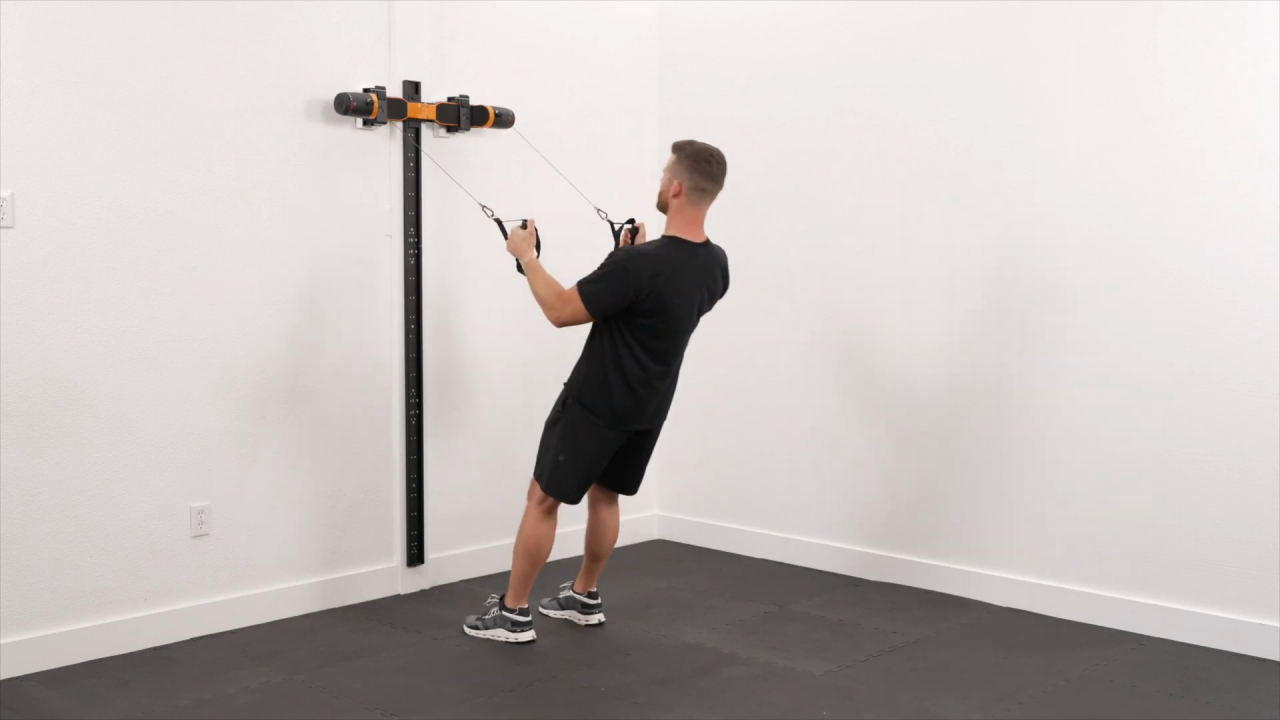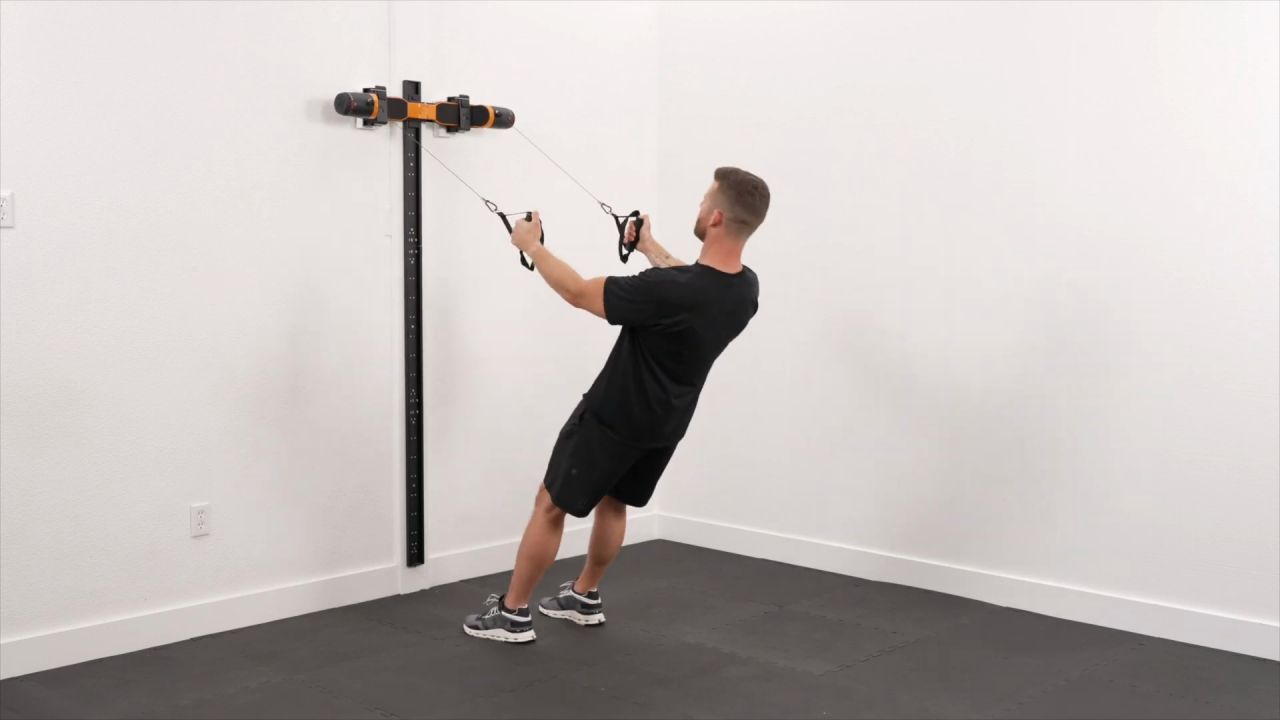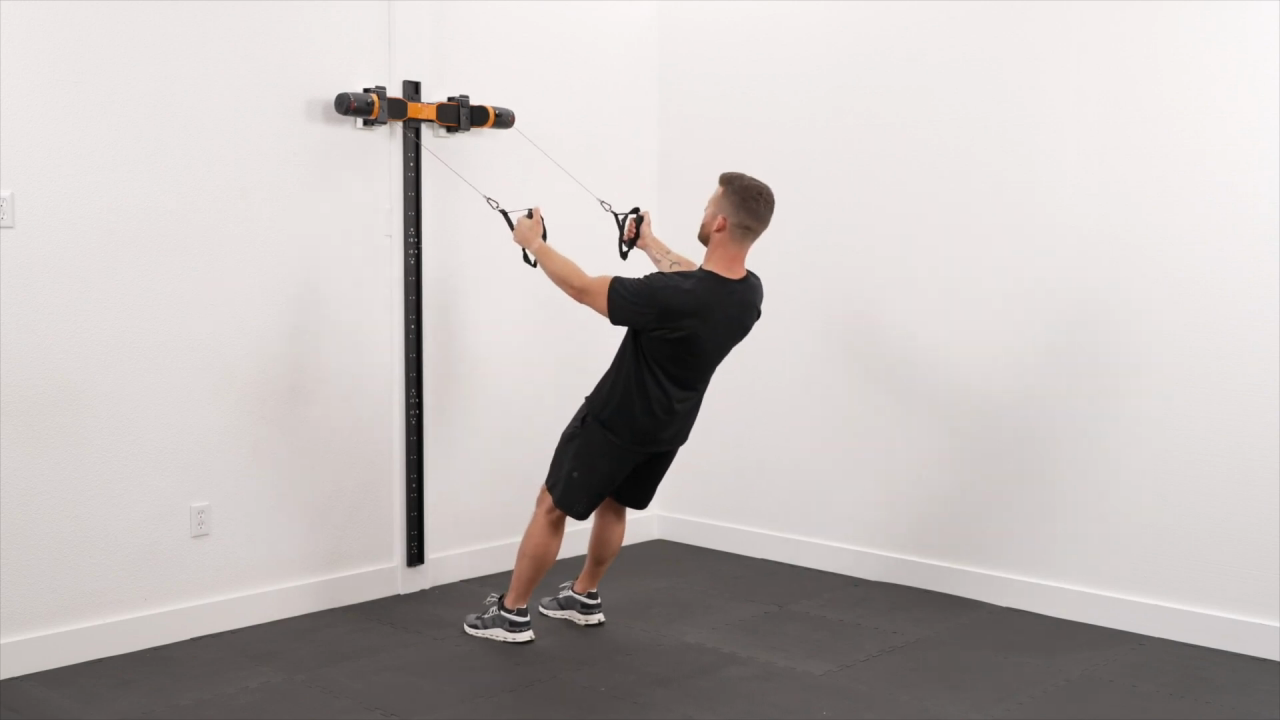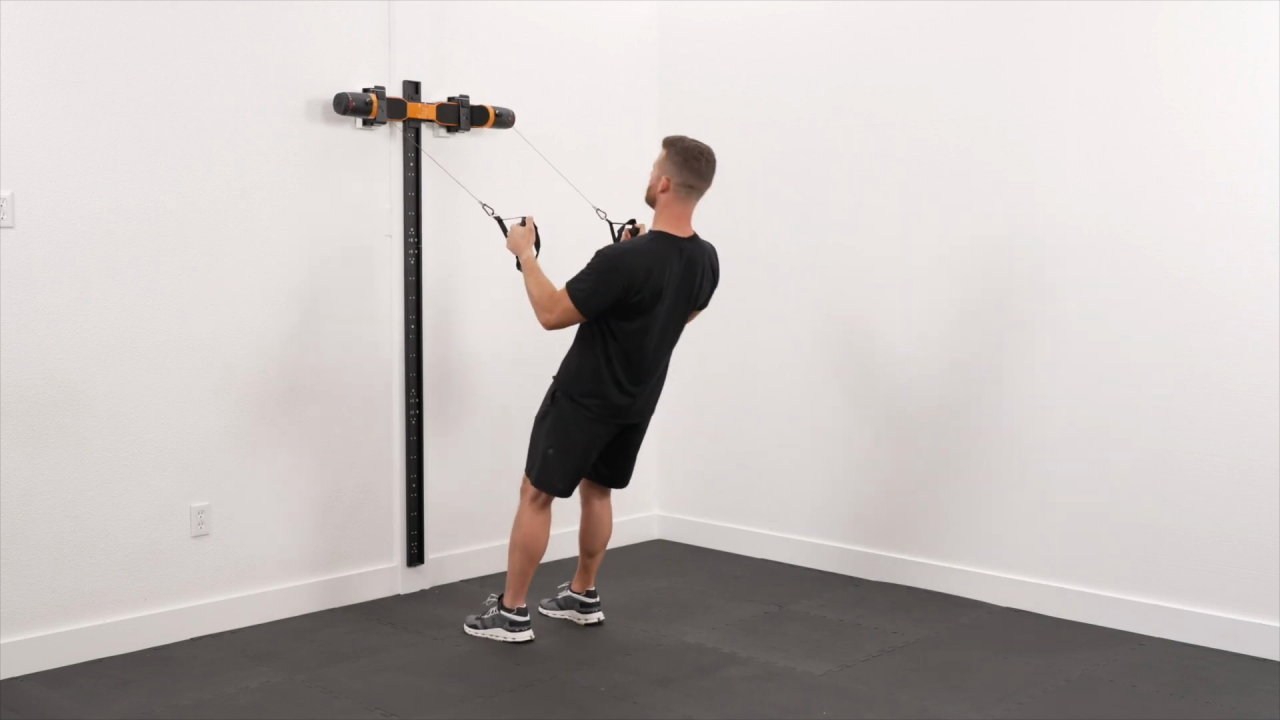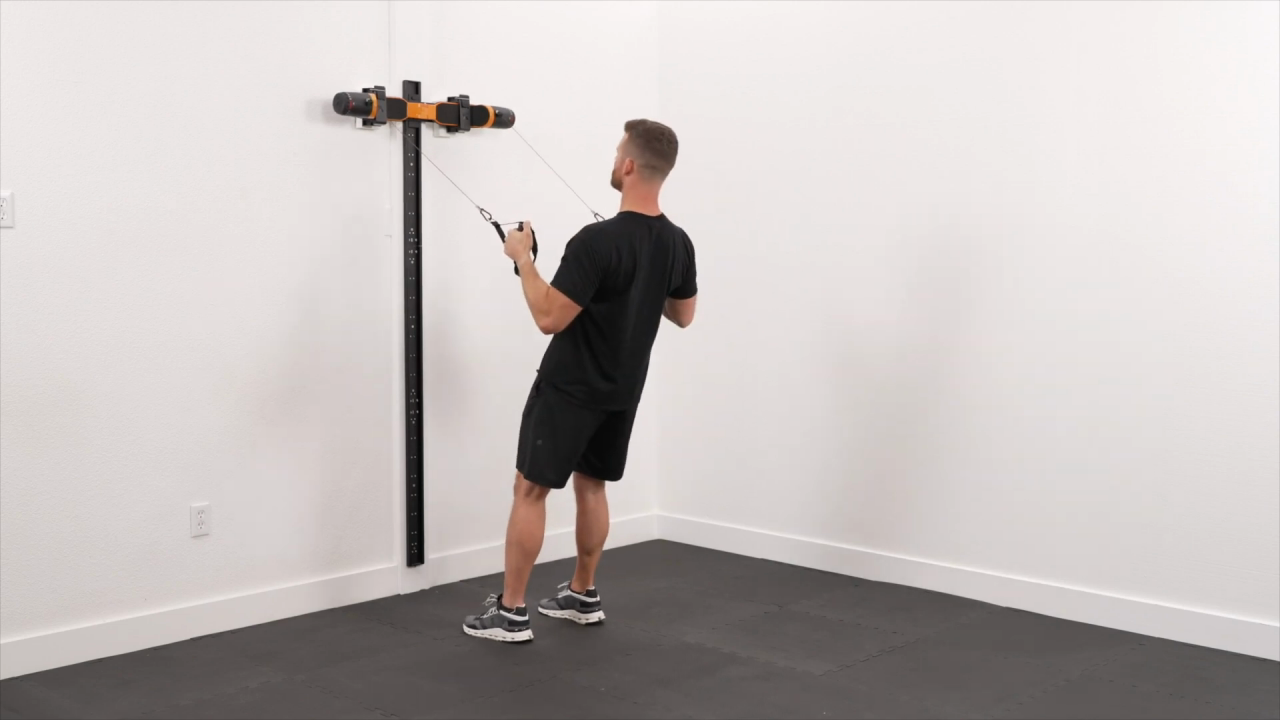
dt=0.5s
person 1, frame 1
left shoulder: (637, 264)
right shoulder: (716, 265)
left elbow: (561, 311)
left wrist: (526, 254)
left hip: (597, 403)
right hip: (649, 406)
left knee: (543, 498)
right knee: (604, 494)
left ankle: (512, 612)
right ankle: (584, 596)
person 1, frame 2
left shoulder: (667, 291)
right shoulder: (745, 289)
left elbow: (579, 293)
left wrist: (530, 245)
right wrist: (648, 245)
left hip: (615, 416)
right hip: (667, 422)
left knee: (551, 505)
right knee: (612, 501)
left ankle: (512, 612)
right ankle: (584, 597)
person 1, frame 3
left shoulder: (671, 298)
right shoulder: (749, 292)
left elbow: (583, 288)
left wrist: (533, 242)
right wrist: (649, 243)
left hip: (617, 421)
right hip: (669, 427)
left knee: (552, 507)
right knee: (612, 504)
left ankle: (511, 612)
right ankle: (584, 597)
person 1, frame 4
left shoulder: (623, 259)
right shoulder: (705, 260)
left elbow: (551, 314)
left wrist: (525, 252)
left hip: (584, 397)
right hip: (637, 401)
left knee: (536, 494)
right knee: (596, 490)
left ankle: (510, 612)
right ankle: (582, 596)
person 1, frame 5
left shoulder: (597, 240)
right shoulder: (678, 243)
left elbow: (549, 318)
right elbow: (683, 316)
left wrist: (522, 258)
left hip: (569, 387)
right hip: (622, 389)
left knee: (530, 489)
right knee: (591, 484)
left ankle: (510, 611)
right ankle: (582, 595)
